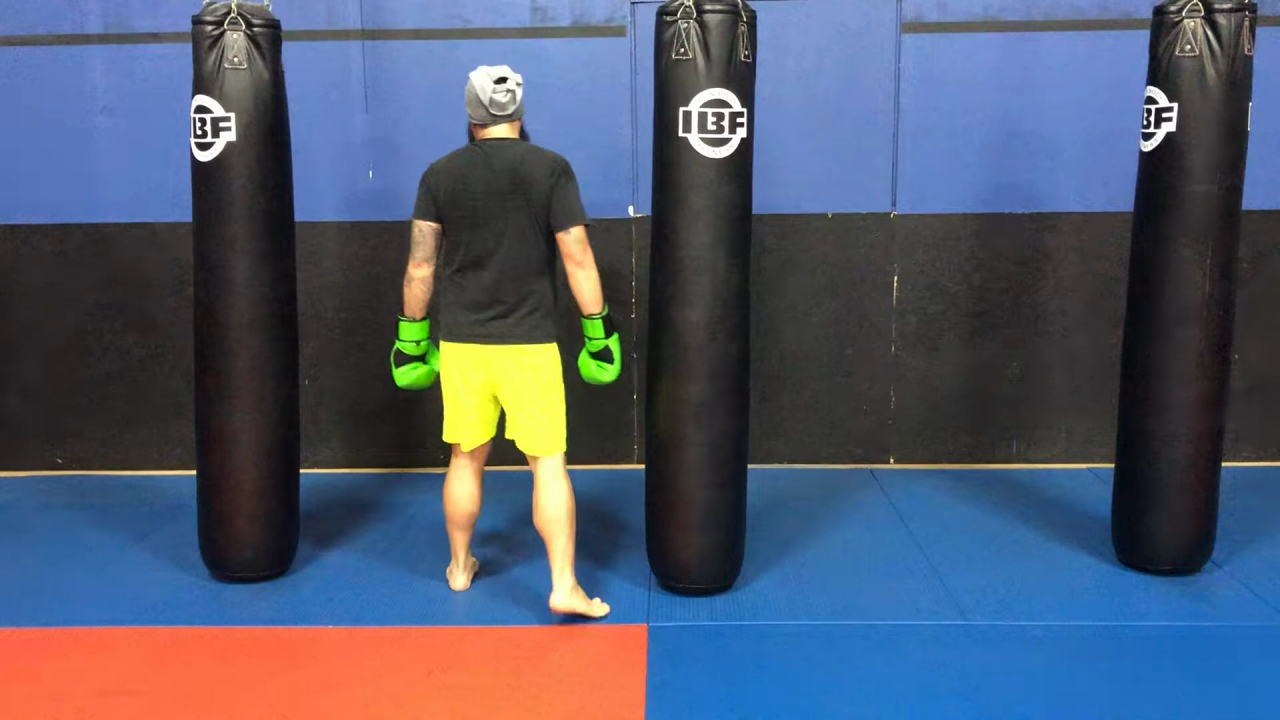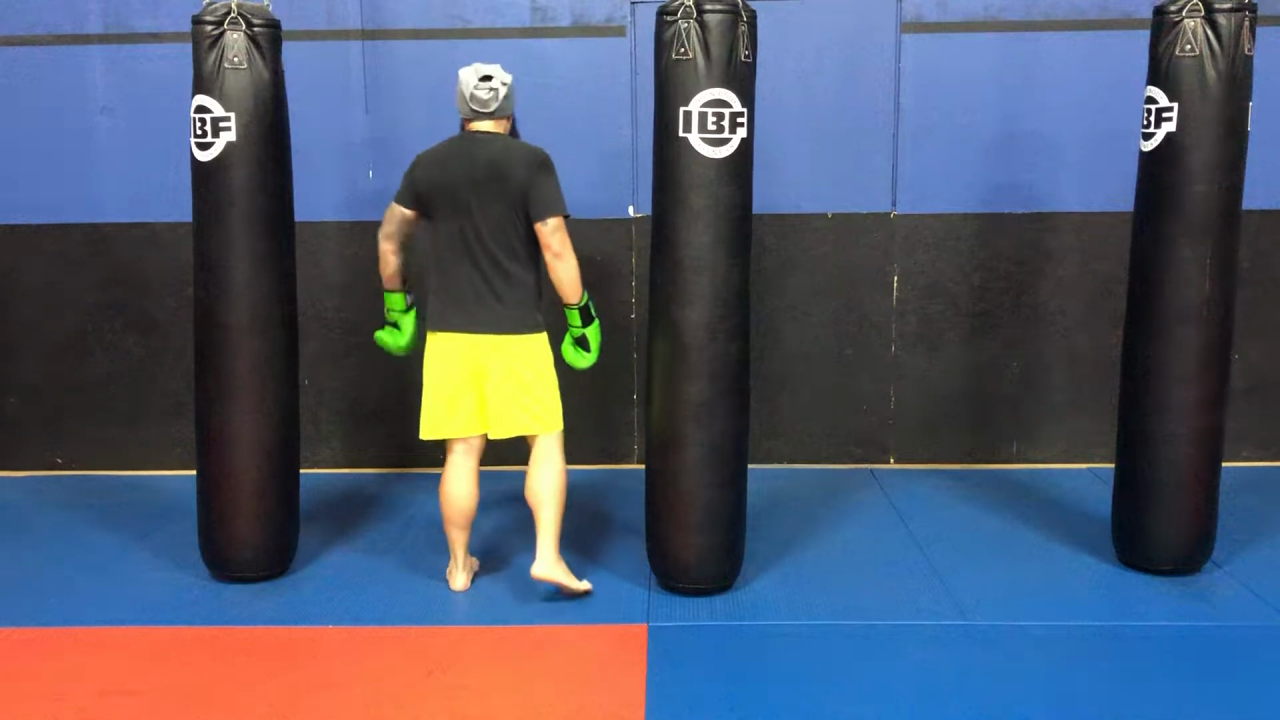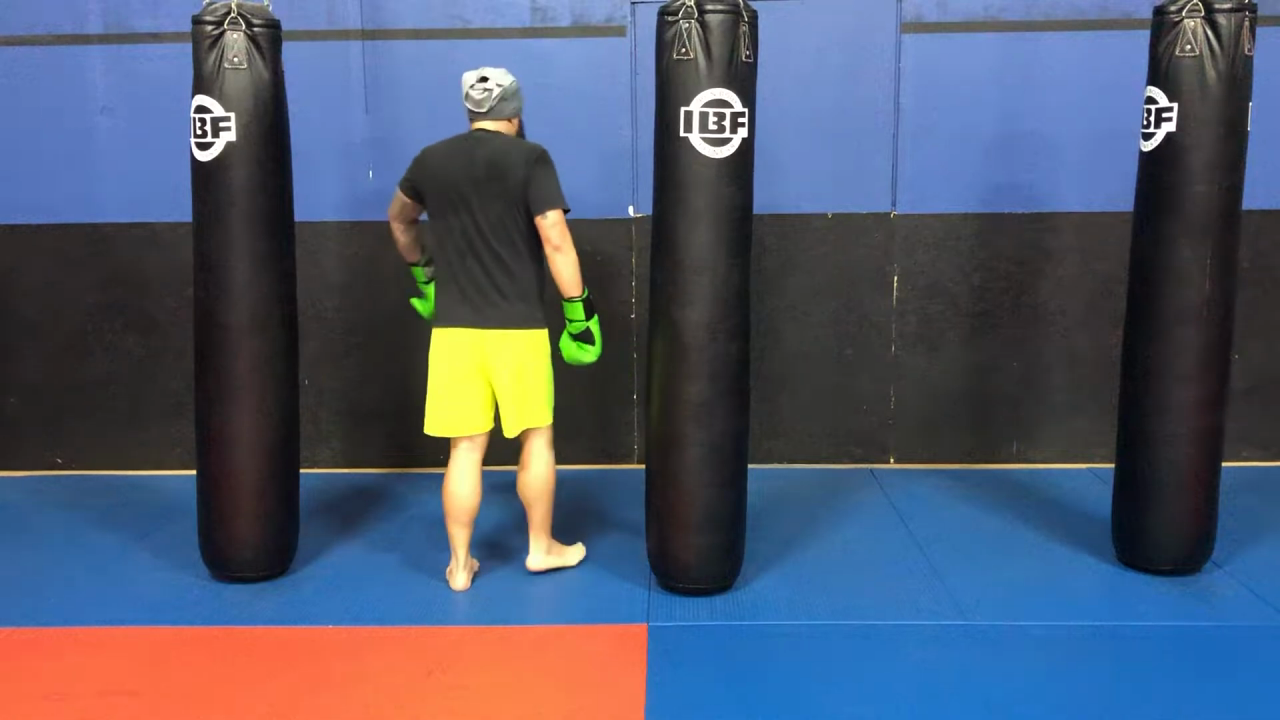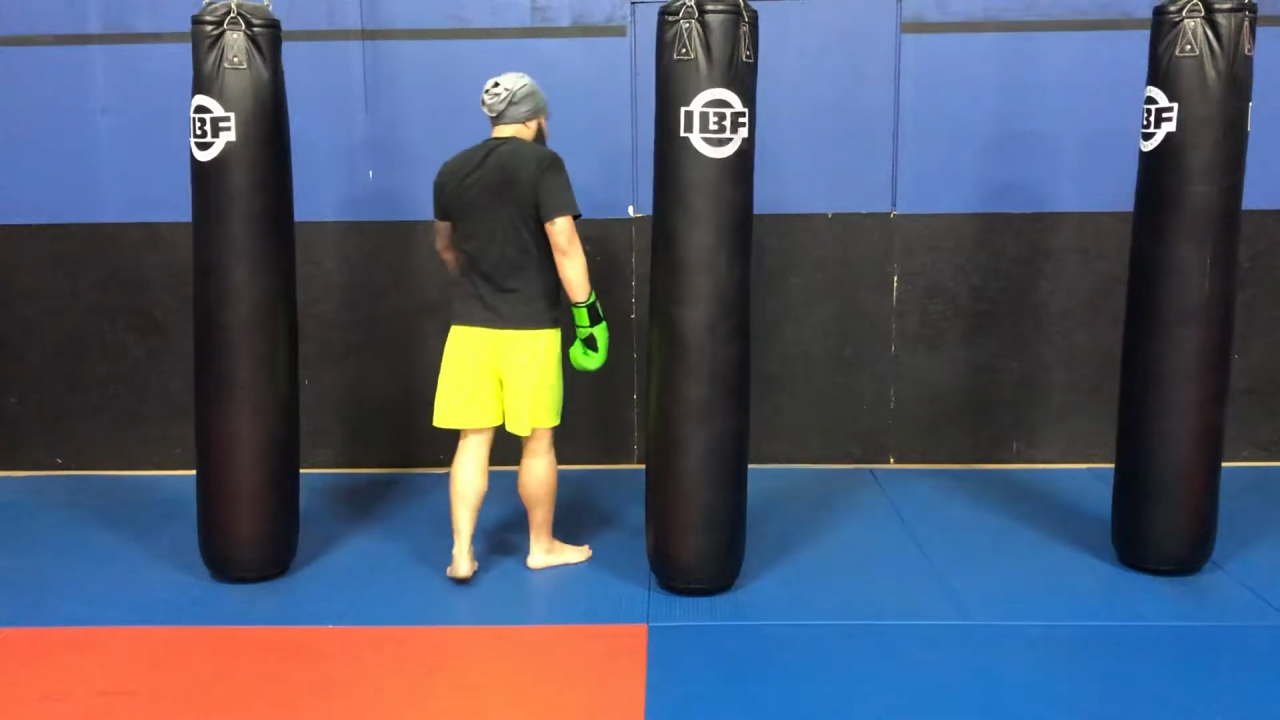
dt=0.2s
person 1, frame 1
left shoulder: (441, 174)
right shoulder: (551, 169)
left elbow: (420, 265)
right elbow: (578, 258)
left wrist: (411, 334)
right wrist: (599, 329)
left hip: (461, 343)
right hip: (529, 343)
left knee: (466, 459)
right knee: (549, 463)
left ankle: (459, 565)
right ankle: (565, 586)
person 1, frame 2
left shoulder: (427, 164)
right shoulder: (531, 162)
left elbow: (389, 241)
right elbow: (557, 249)
left wrist: (397, 304)
right wrist: (580, 316)
left hip: (449, 333)
right hip: (517, 333)
left knee: (461, 453)
right knee: (547, 439)
left ankle: (459, 565)
right ankle: (548, 556)
person 1, frame 3
left shoulder: (432, 160)
right shoulder: (530, 159)
left elbow: (398, 219)
right elbow: (557, 242)
left wrist: (422, 270)
right wrist: (580, 310)
left hip: (453, 328)
right hip: (518, 328)
left knee: (465, 449)
right knee: (536, 437)
left ankle: (460, 564)
right ankle: (542, 547)
person 1, frame 4
left shoulder: (452, 171)
right shoulder: (543, 164)
right elbow: (566, 248)
right wrist: (589, 316)
left hip: (470, 327)
right hip: (531, 329)
left knee: (473, 440)
right knee: (538, 440)
left ankle: (462, 552)
right ankle: (542, 545)
